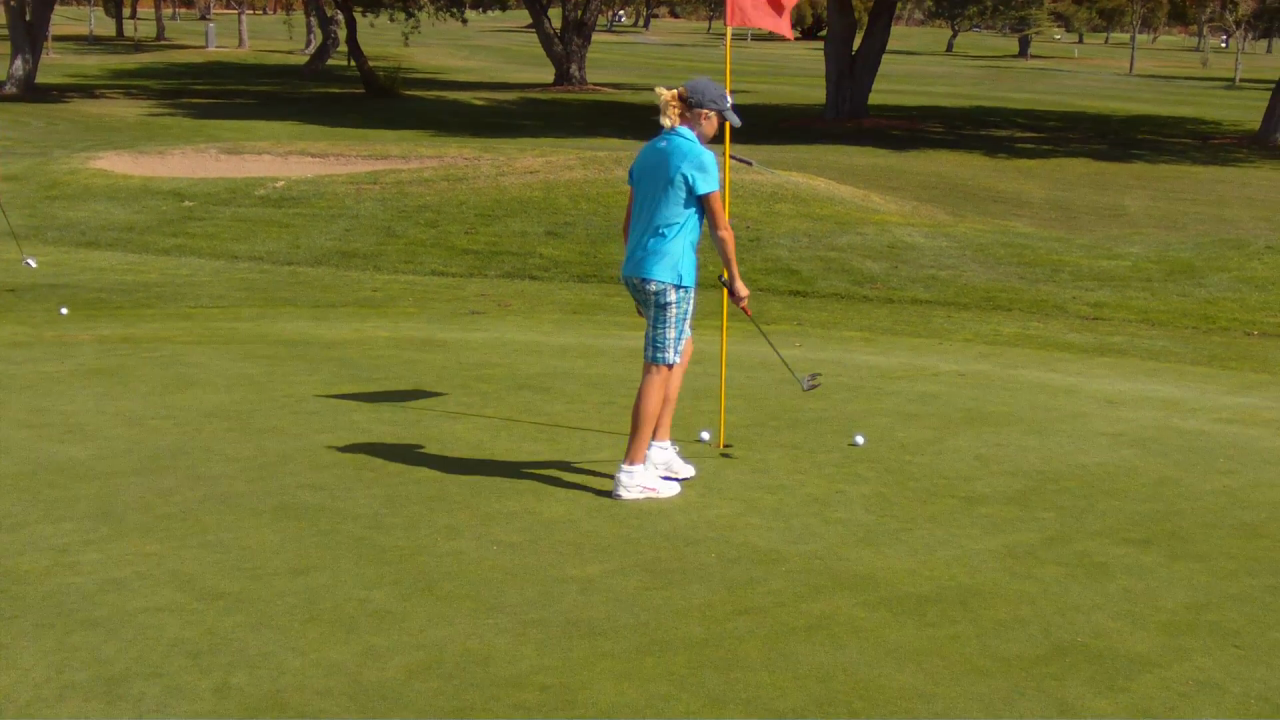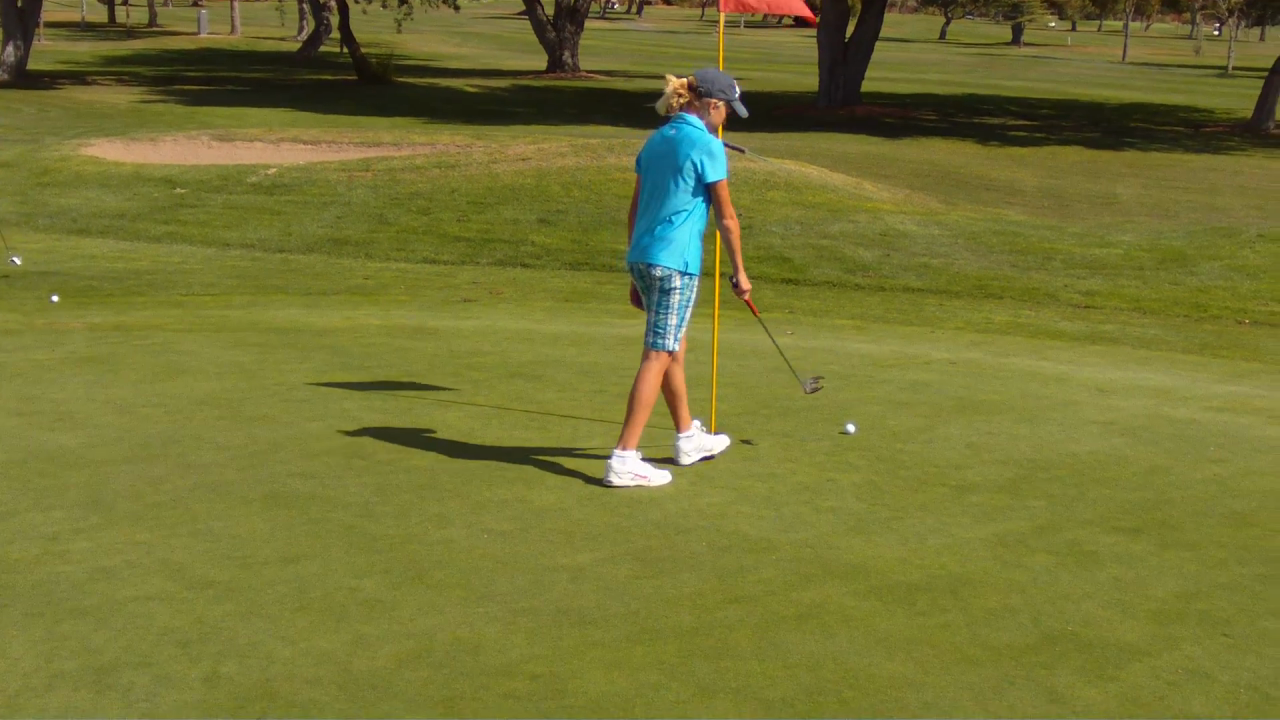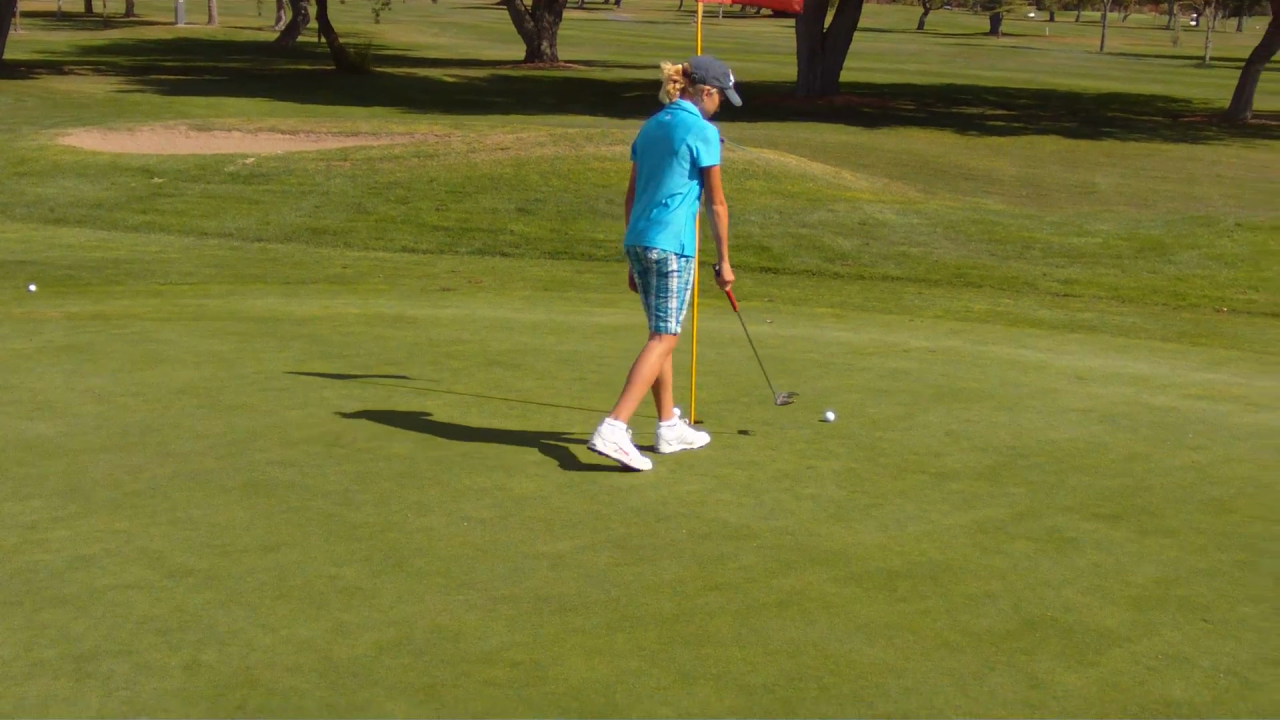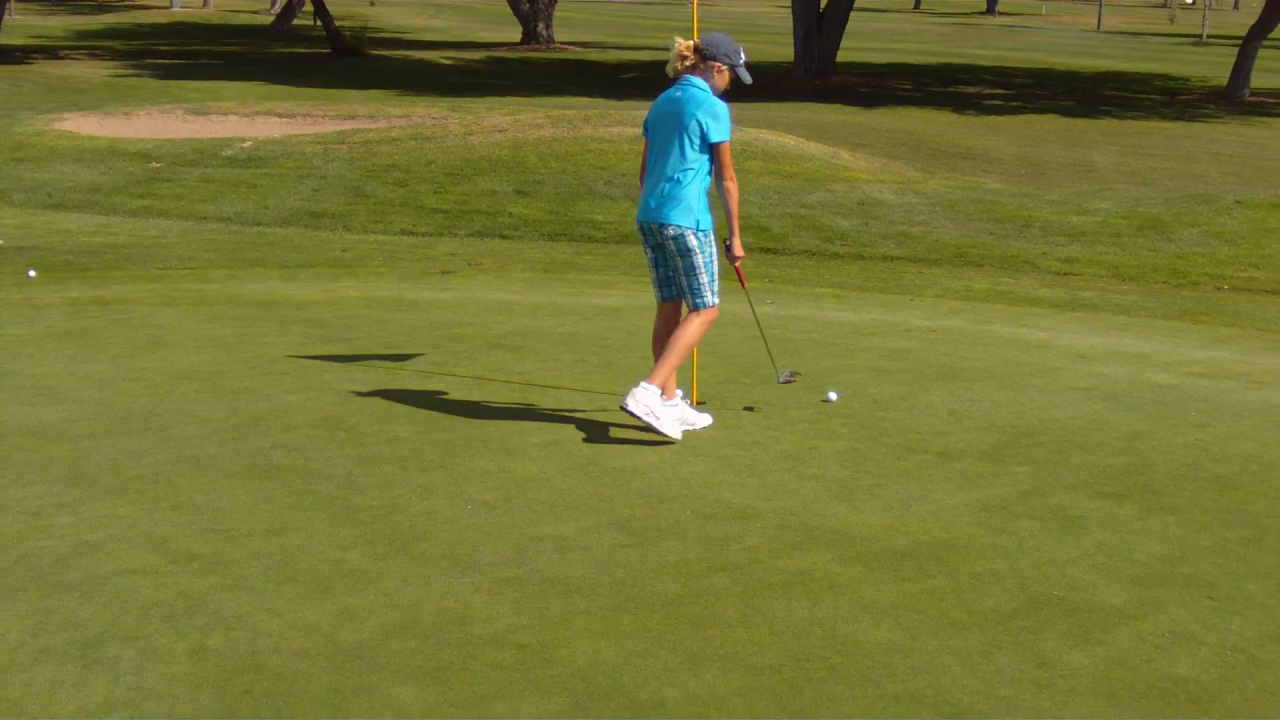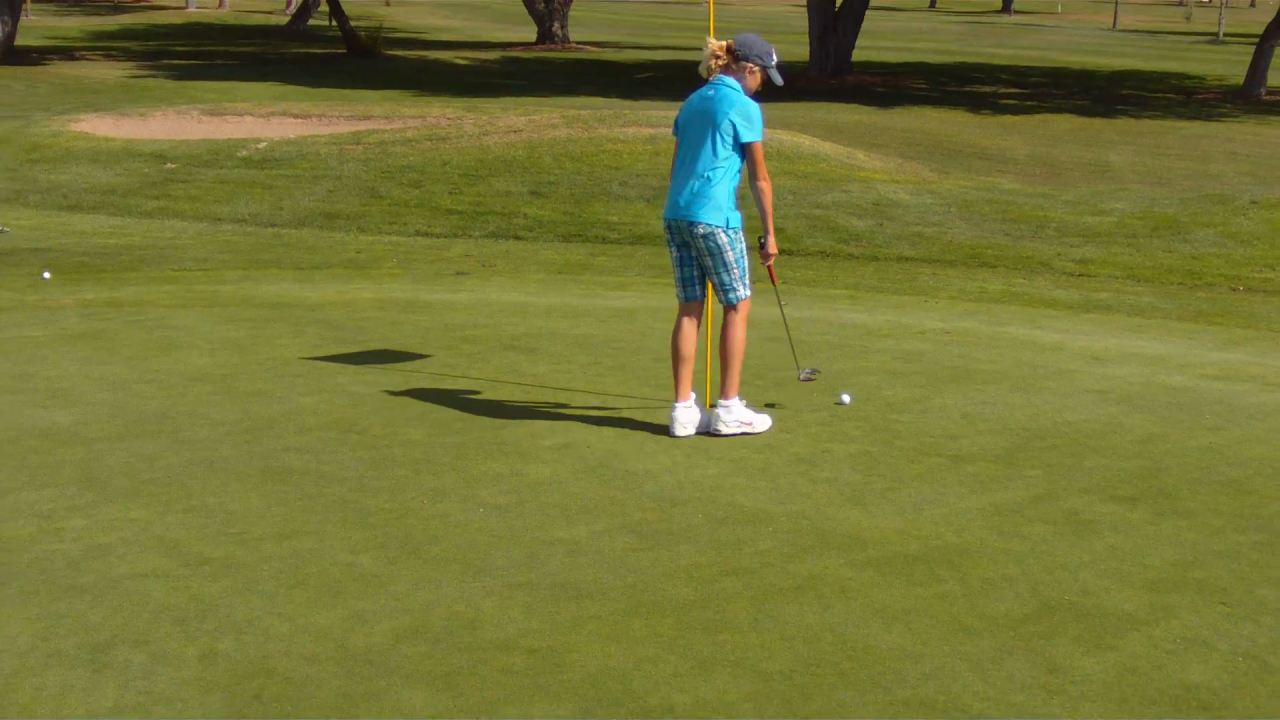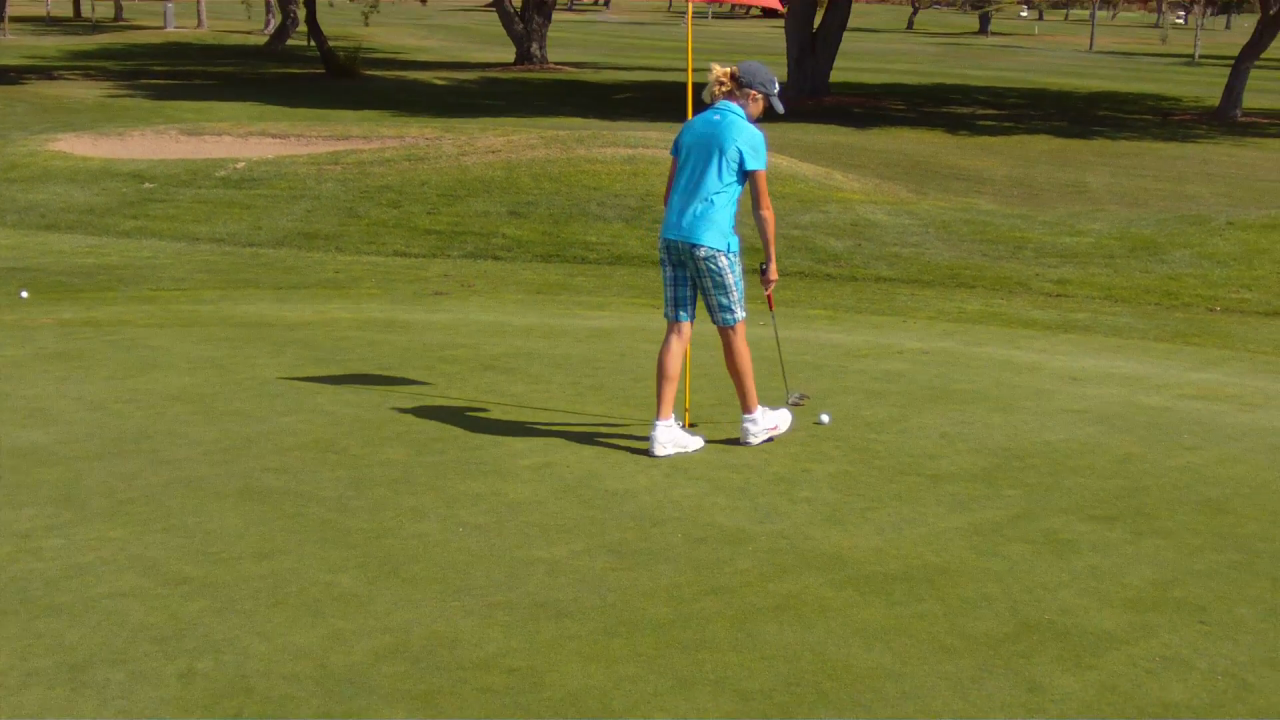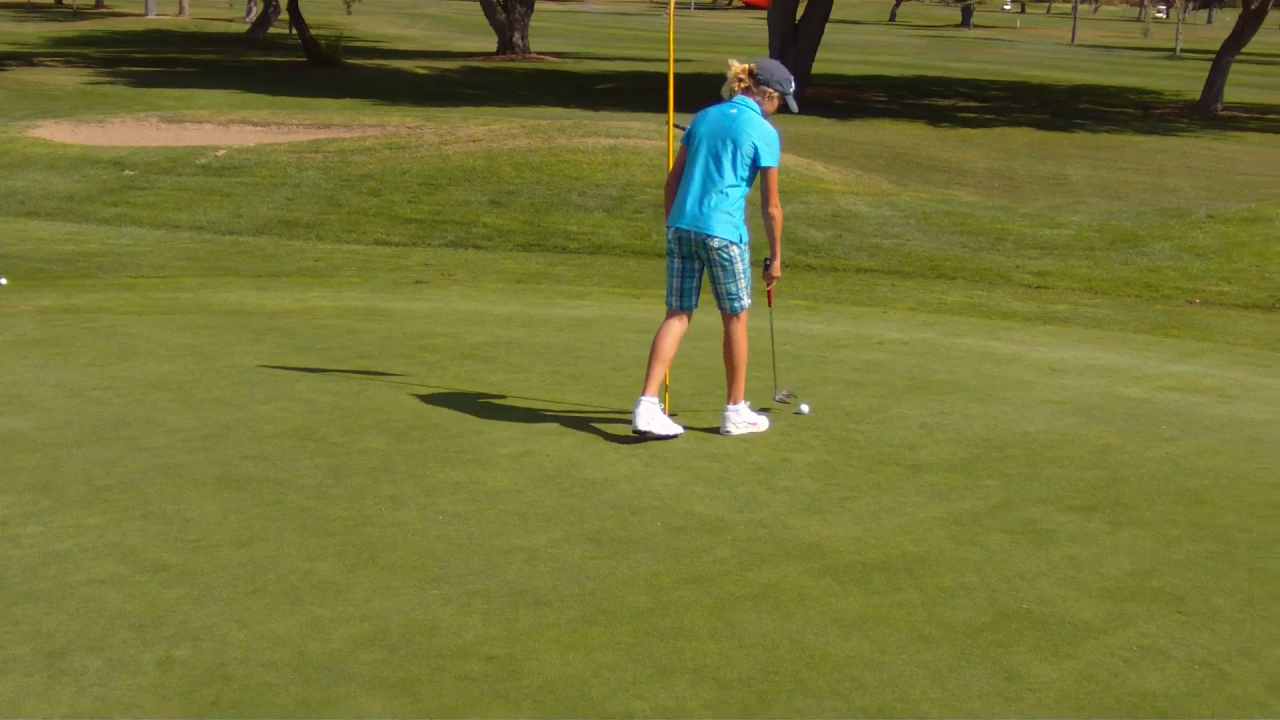
dt=0.2s
person 1, frame 1
left shoulder: (649, 152)
right shoulder: (698, 158)
left elbow: (628, 222)
right elbow: (720, 227)
right wrist: (735, 277)
left hip: (637, 271)
right hip: (669, 274)
left knee: (681, 352)
right knee: (659, 368)
left ankle: (658, 449)
right ankle: (632, 472)
person 1, frame 2
left shoulder: (656, 140)
right shoulder: (708, 146)
left elbow: (634, 211)
right elbow: (726, 216)
left wrist: (638, 272)
right wrist: (739, 270)
left hip: (642, 258)
right hip: (675, 262)
left knee: (674, 348)
right knee: (658, 355)
left ankle: (688, 436)
right ankle: (624, 458)
person 1, frame 3
left shoulder: (652, 126)
right shoulder: (703, 131)
right elbow: (716, 202)
right wrist: (724, 260)
left hip: (638, 240)
right hip: (671, 245)
left knee: (662, 332)
right knee: (664, 338)
left ankle: (669, 426)
right ankle: (613, 428)
person 1, frame 4
left shoulder: (663, 103)
right shoulder: (712, 107)
right elbow: (726, 178)
right wrist: (735, 236)
left hip: (649, 216)
right hip: (686, 220)
left knee: (670, 308)
right knee: (704, 311)
left ankle: (673, 404)
right ankle: (648, 392)
person 1, frame 5
left shoulder: (693, 102)
right shoulder: (744, 108)
right elbow: (759, 178)
right wrist: (769, 233)
left hip: (676, 215)
right hip: (714, 218)
left knee: (689, 310)
right knee: (737, 308)
left ankle: (683, 408)
right ankle: (728, 407)
person 1, frame 6
left shoulder: (692, 126)
right shoulder: (748, 135)
right elbow: (762, 206)
right wrist: (771, 260)
left hip: (672, 237)
right hip: (712, 241)
left knee: (678, 329)
right knee: (733, 330)
left ankle: (664, 427)
right ankle: (754, 418)
person 1, frame 7
left shoulder: (704, 117)
right shoulder: (764, 132)
left elbow: (673, 180)
right elbow: (771, 204)
right wrist: (776, 256)
left hip: (682, 227)
right hip: (723, 231)
left knee: (677, 316)
right knee: (736, 318)
left ankle: (647, 406)
right ankle: (736, 410)
